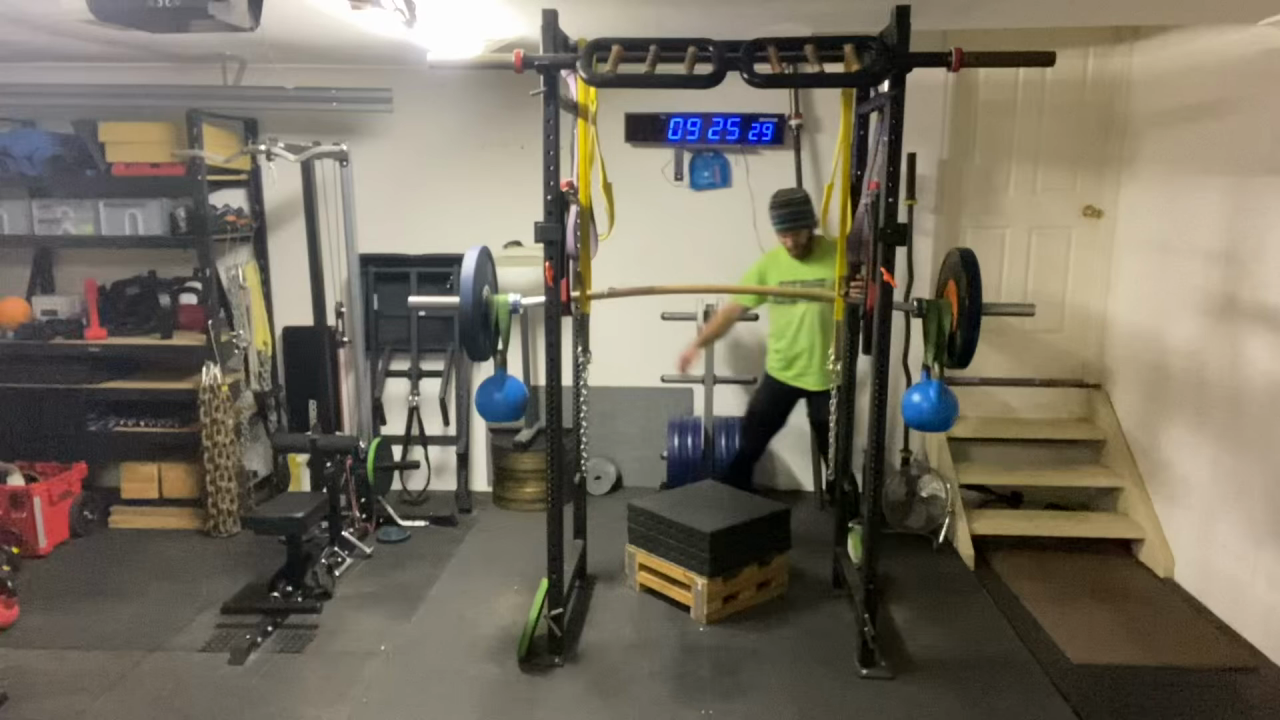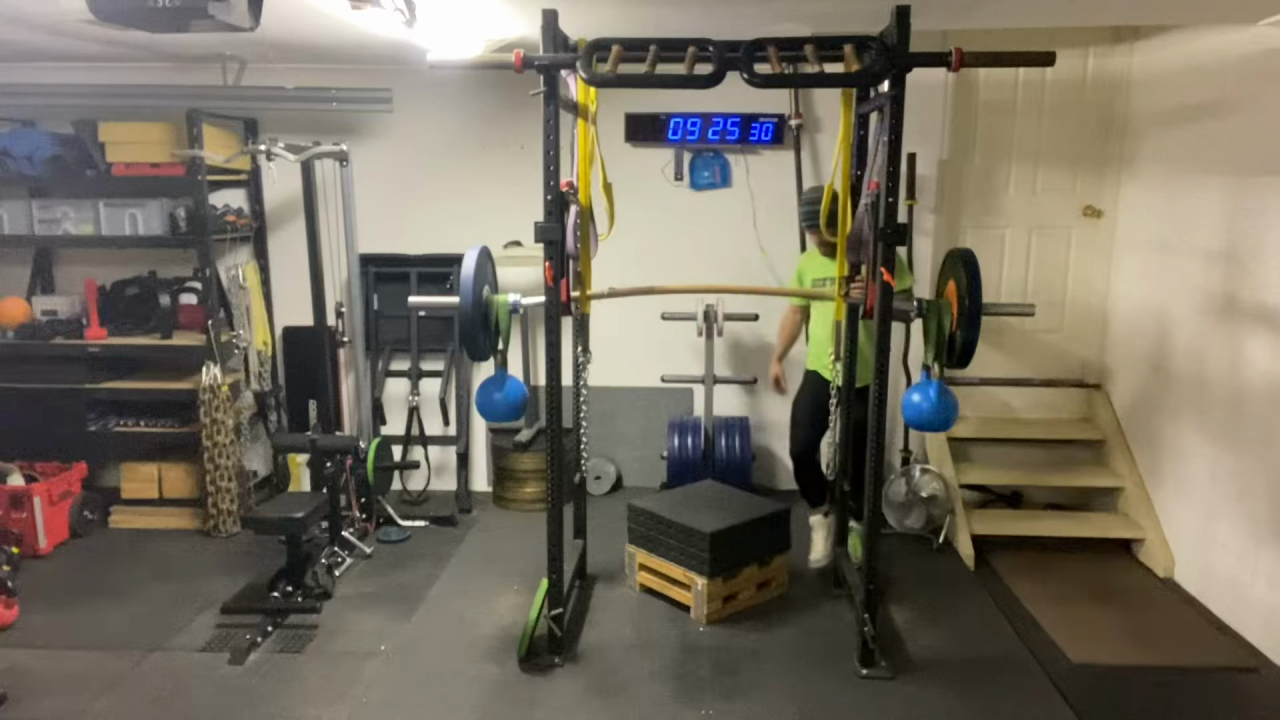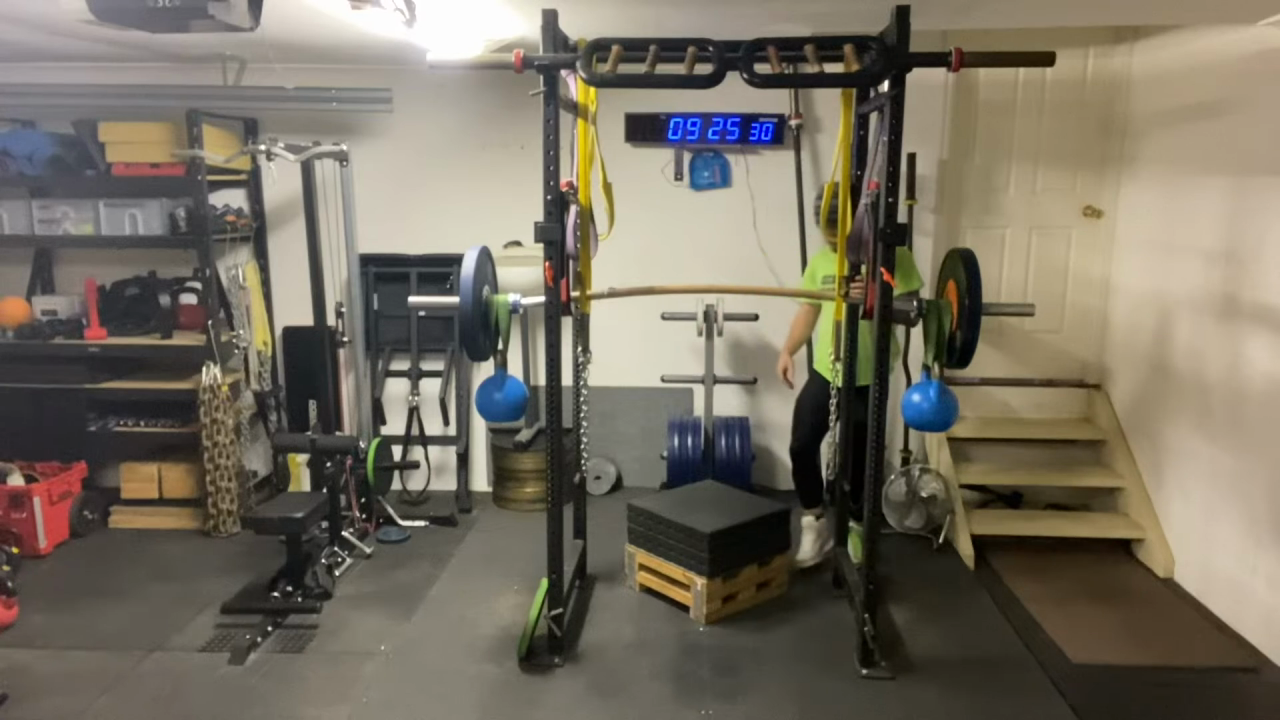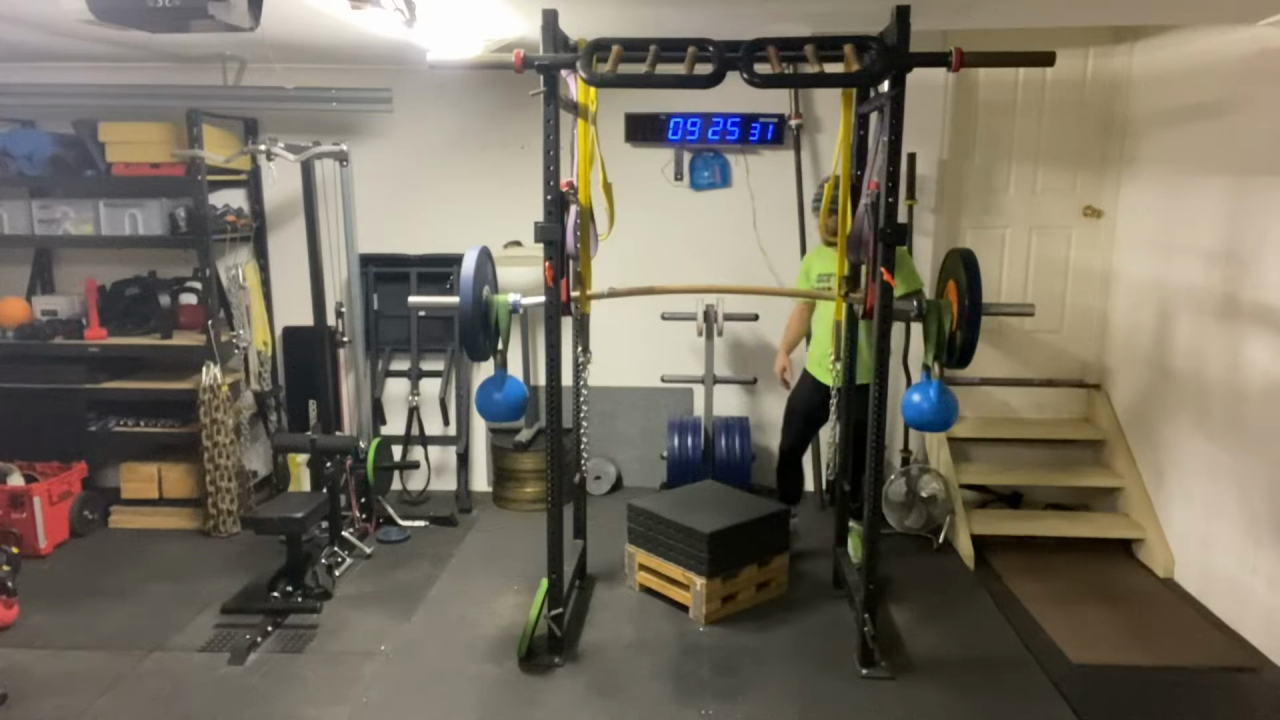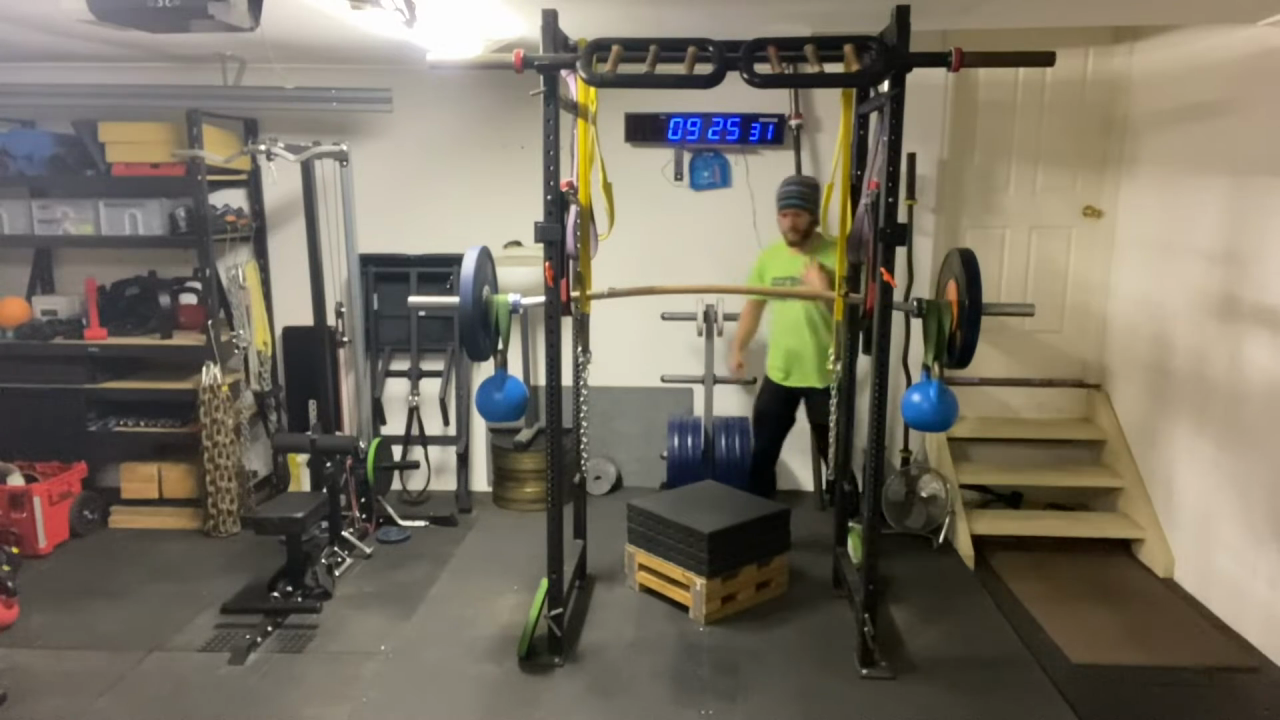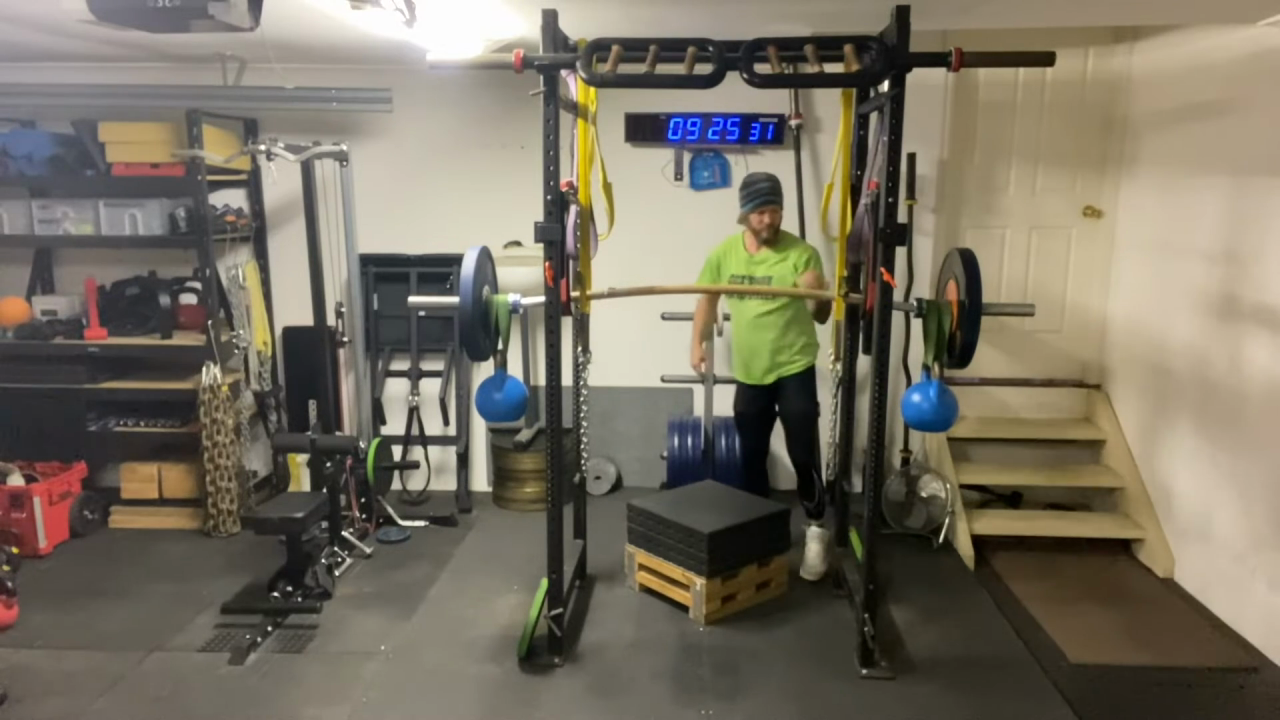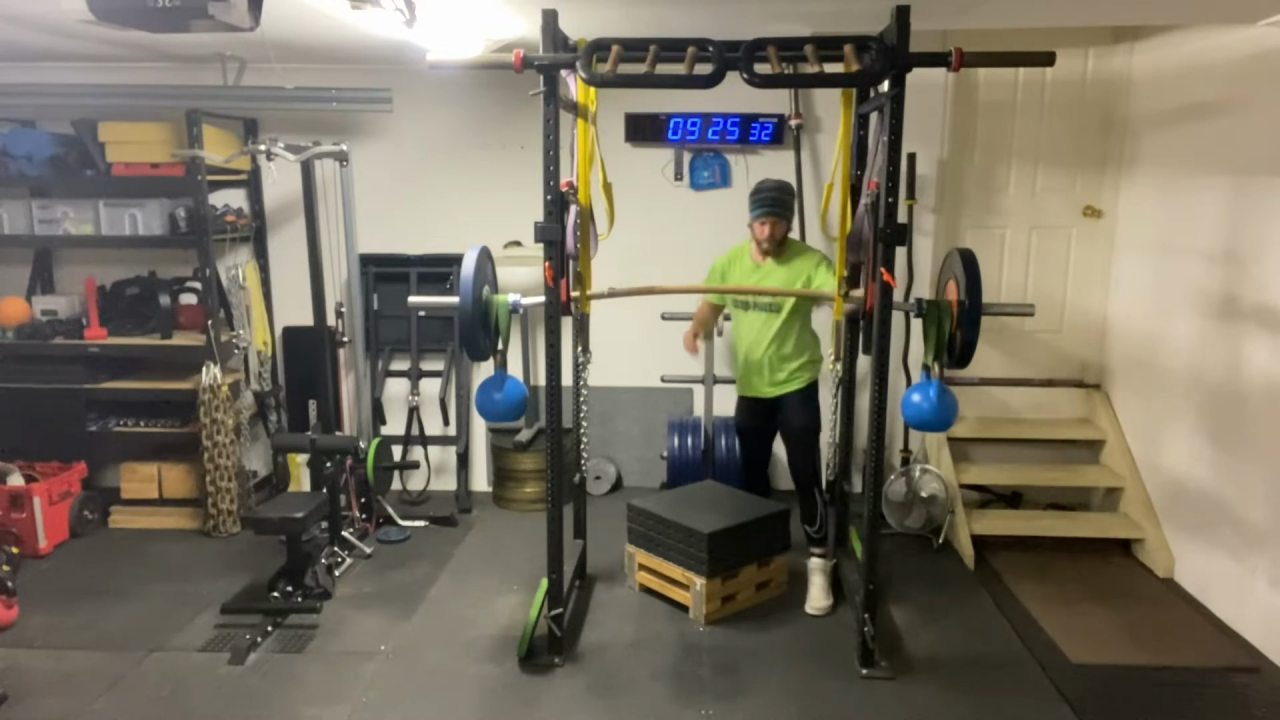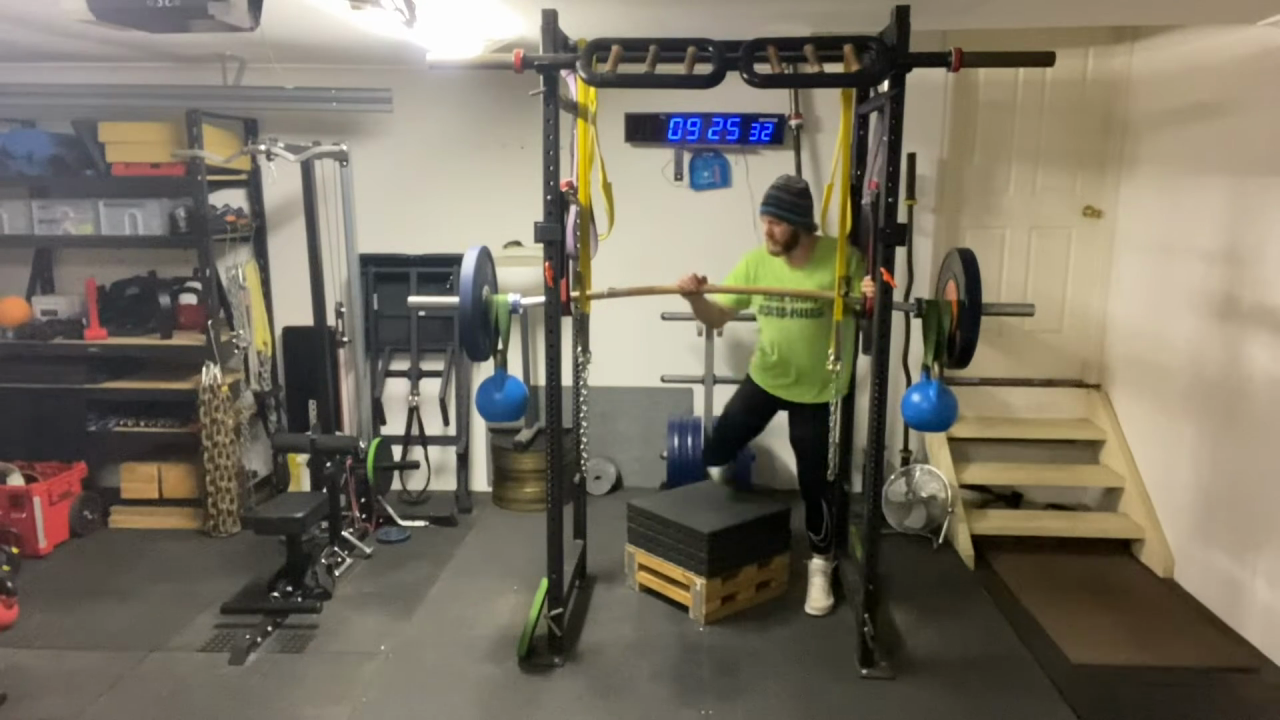
dt=0.4s
person 1, frame 1
right shoulder: (769, 263)
right elbow: (734, 309)
right wrist: (698, 344)
left hip: (827, 378)
right hip: (781, 376)
right knee: (747, 452)
person 1, frame 2
right shoulder: (808, 261)
right elbow: (796, 311)
right wrist: (777, 358)
left hip: (864, 377)
right hip: (819, 371)
left knee: (857, 459)
right knee: (801, 449)
left ankle: (856, 525)
right ankle: (821, 518)
person 1, frame 3
left shoulder: (890, 253)
right shoulder: (821, 260)
right wrist: (787, 352)
left hip: (866, 377)
right hip: (824, 372)
left knee: (858, 459)
right knee: (801, 448)
left ankle: (857, 529)
right ankle: (816, 523)
person 1, frame 4
right shoulder: (816, 257)
left elbow: (912, 302)
right wrist: (784, 352)
left hip: (861, 376)
right hip: (816, 372)
left knee: (854, 459)
right knee: (790, 446)
left ankle: (855, 527)
person 1, frame 5
left shoulder: (837, 255)
right shoulder: (769, 257)
right elbow: (755, 305)
left wrist: (827, 290)
right wrist: (739, 348)
left hip: (825, 376)
right hip: (779, 374)
right knee: (762, 455)
person 1, frame 6
left shoulder: (802, 253)
right shoulder: (724, 253)
left elbow: (820, 314)
right elbow: (708, 298)
left wrist: (819, 296)
right wrist: (698, 342)
left hip: (794, 369)
right hip: (749, 372)
left knee: (803, 456)
right knee: (752, 459)
left ankle: (816, 533)
person 1, frame 7
left shoulder: (811, 262)
right shoulder: (731, 261)
right elbow: (709, 305)
right wrist: (696, 329)
left hip: (795, 385)
right hip: (750, 384)
left knee: (805, 475)
right knee: (753, 473)
left ankle: (819, 564)
person 1, frame 8
left shoulder: (842, 258)
right shoulder: (756, 262)
right elbow: (716, 316)
left wrist: (872, 298)
right wrist: (693, 298)
left hip: (814, 389)
right hip: (765, 377)
left knee: (813, 482)
right knee: (718, 450)
left ankle: (821, 566)
right ankle: (719, 457)
